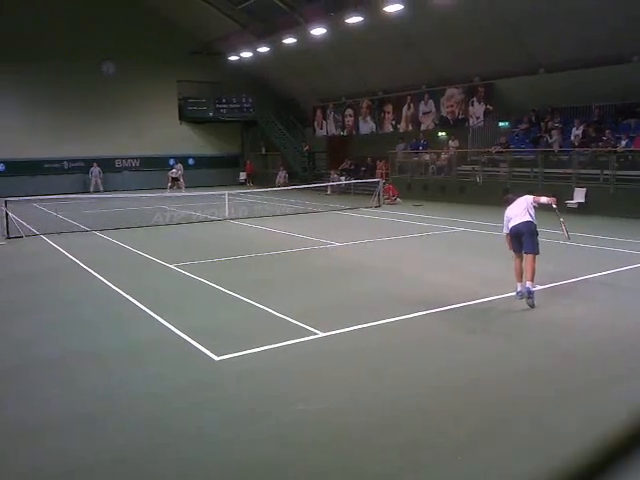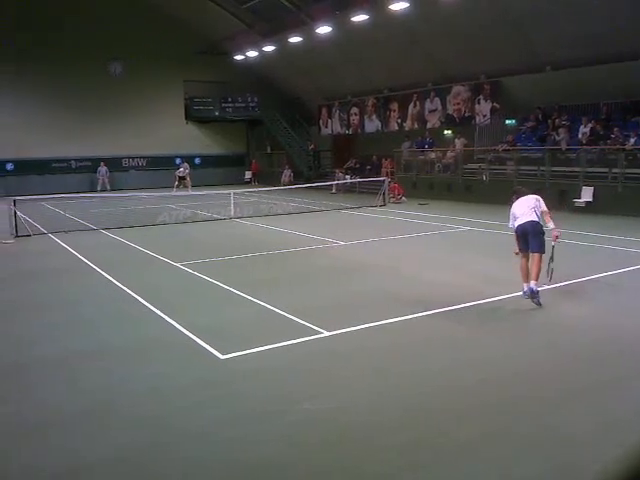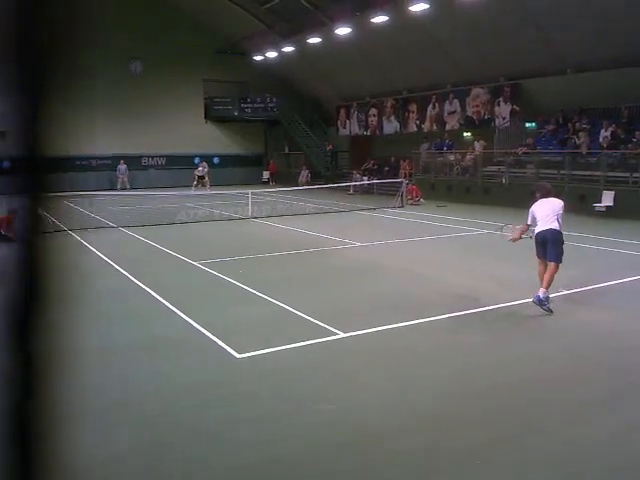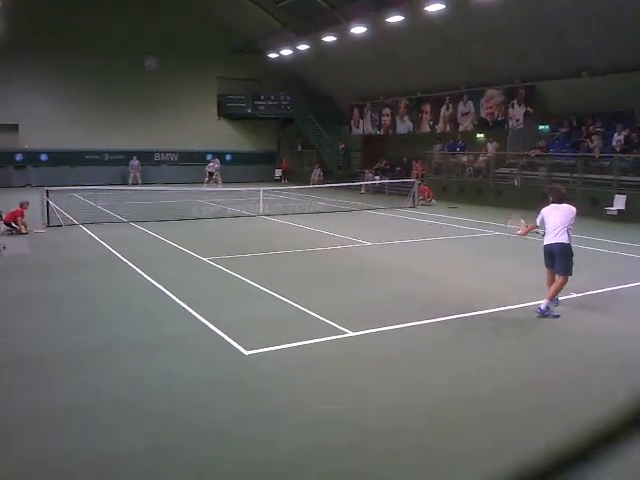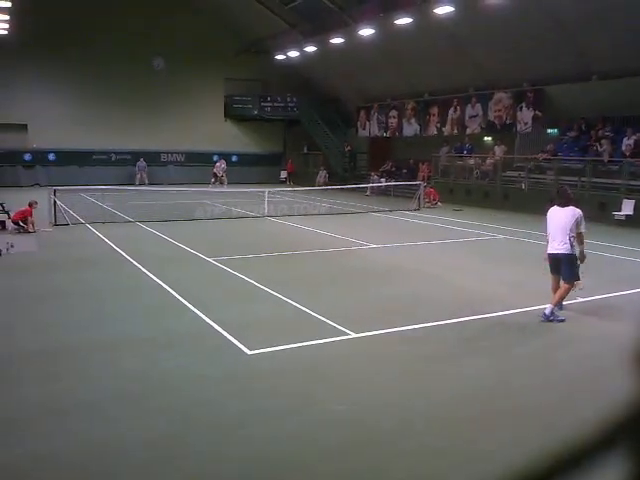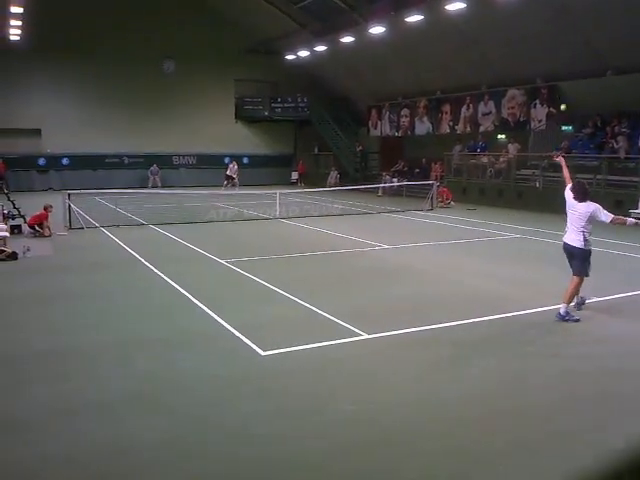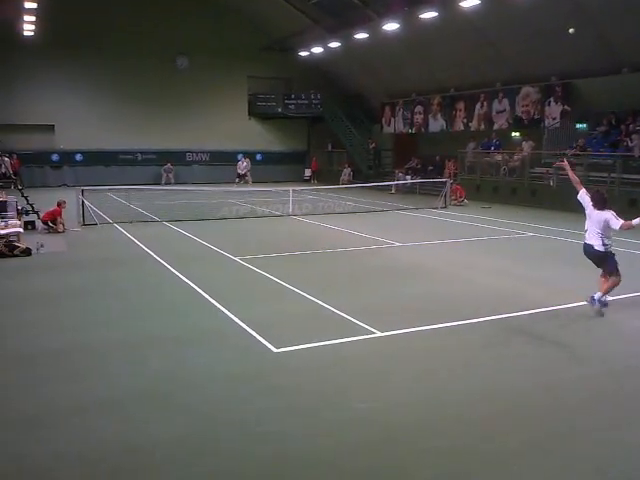
dt=0.4s
person 1, frame 1
left shoulder: (508, 211)
right shoulder: (525, 198)
left elbow: (507, 234)
right elbow: (537, 199)
left wrist: (511, 247)
right wrist: (548, 200)
left hip: (514, 228)
right hip: (527, 225)
left knee: (518, 257)
right knee: (530, 257)
left ankle: (519, 289)
right ankle: (529, 288)
person 1, frame 2
left shoulder: (514, 206)
right shoulder: (535, 198)
right elbow: (545, 215)
left wrist: (519, 247)
right wrist: (553, 229)
left hip: (520, 227)
right hip: (533, 224)
left knee: (524, 257)
right knee: (536, 257)
left ankle: (526, 289)
right ankle: (533, 287)
person 1, frame 3
left shoulder: (535, 206)
right shoulder: (559, 202)
left elbow: (528, 225)
left wrist: (518, 234)
left hip: (540, 233)
right hip: (554, 232)
left knee: (542, 263)
right knee: (553, 266)
left ankle: (544, 294)
right ankle: (541, 295)
person 1, frame 4
left shoulder: (546, 210)
right shoulder: (572, 209)
left elbow: (536, 225)
left wrist: (525, 231)
left hip: (548, 245)
right hip: (563, 245)
left knee: (551, 271)
right knee: (562, 279)
left ankle: (552, 297)
right ankle: (544, 307)
person 1, frame 5
left shoulder: (551, 211)
right shoulder: (577, 213)
right elbow: (579, 235)
right wrist: (582, 251)
left hip: (552, 251)
right hip: (567, 252)
left knee: (556, 277)
right knee: (568, 284)
left ankle: (557, 302)
right ankle: (549, 311)
person 1, frame 6
left shoulder: (570, 199)
right shoulder: (593, 208)
left elbow: (568, 181)
right elbow: (615, 220)
left wrist: (563, 163)
left hip: (567, 243)
right hip: (581, 247)
left knee: (576, 274)
right knee: (577, 279)
left ankle: (578, 299)
right ankle: (563, 311)
person 1, frame 7
left shoulder: (588, 205)
right shoulder: (608, 215)
left elbow: (578, 184)
right elbow: (624, 226)
left wrist: (567, 168)
left hip: (588, 247)
right hip: (601, 250)
left knee: (606, 272)
right knee: (615, 278)
left ankle: (601, 298)
right ankle: (597, 298)
